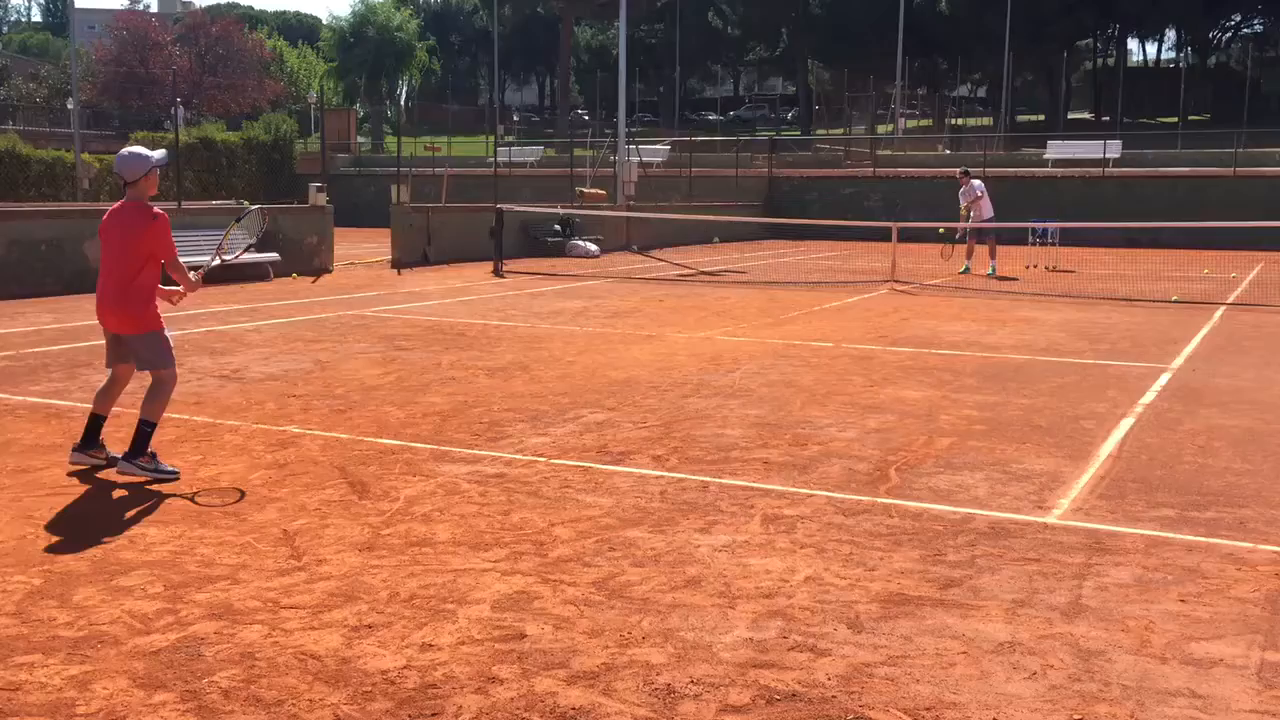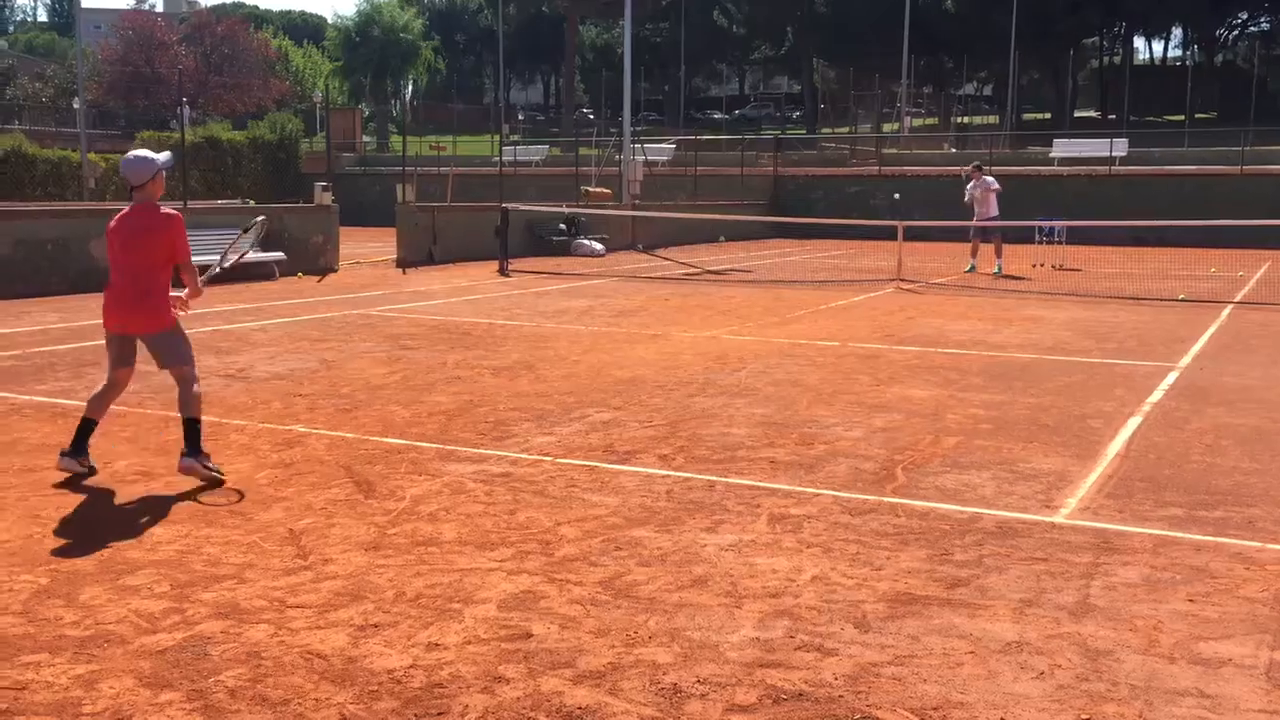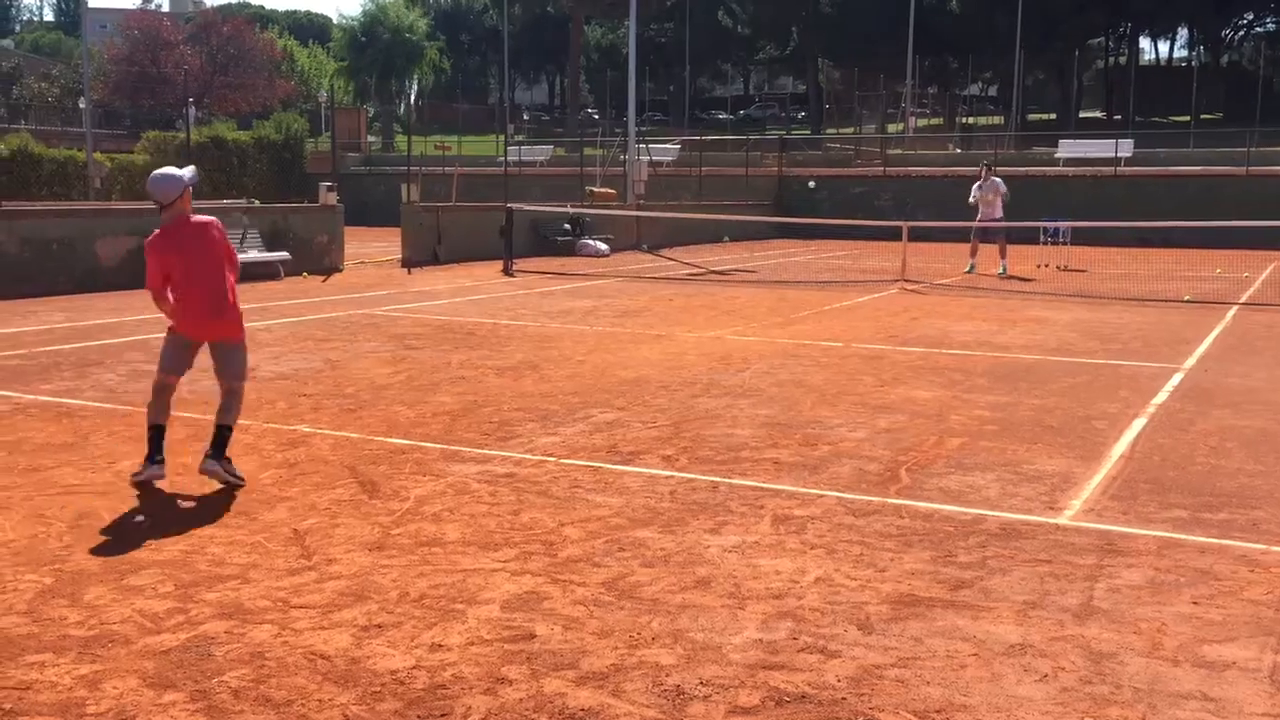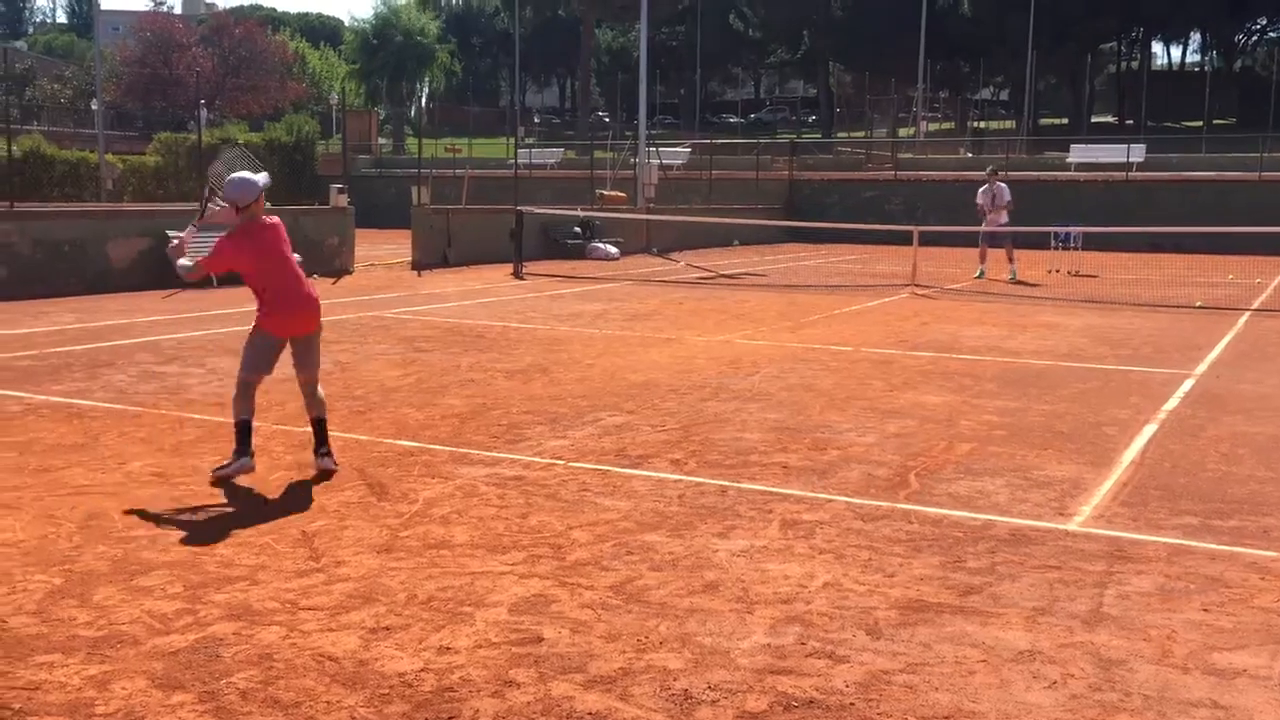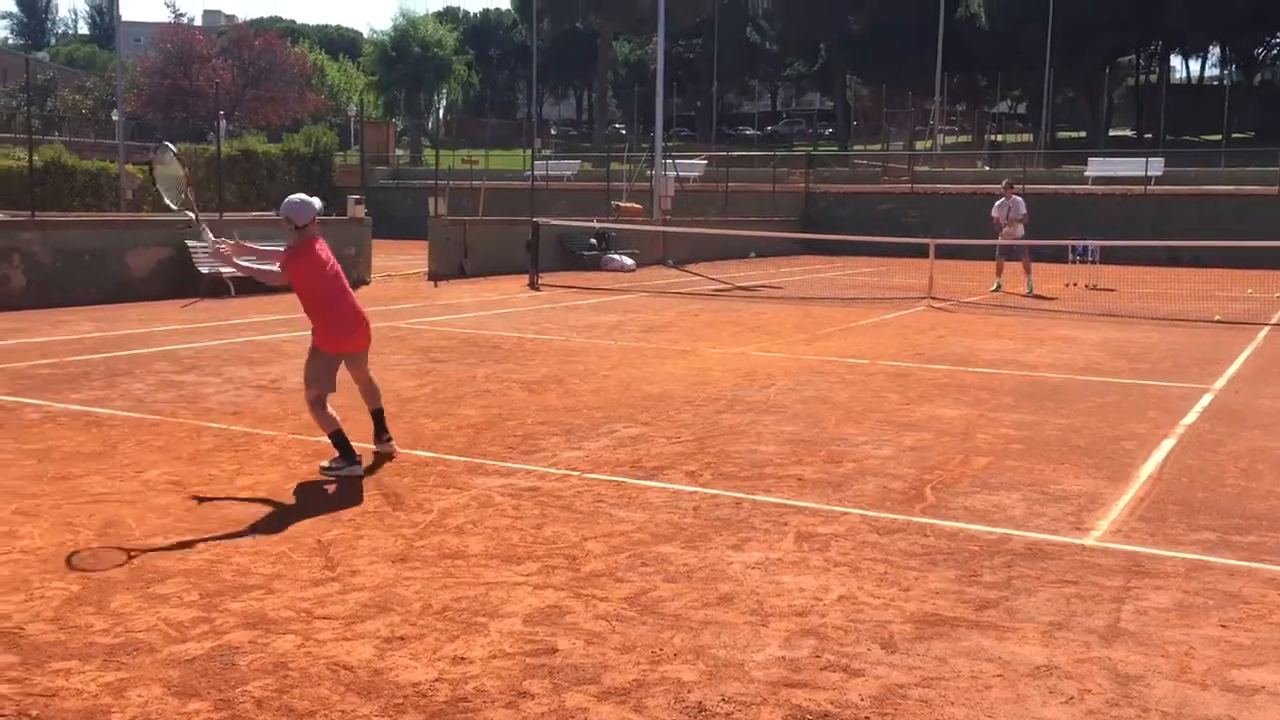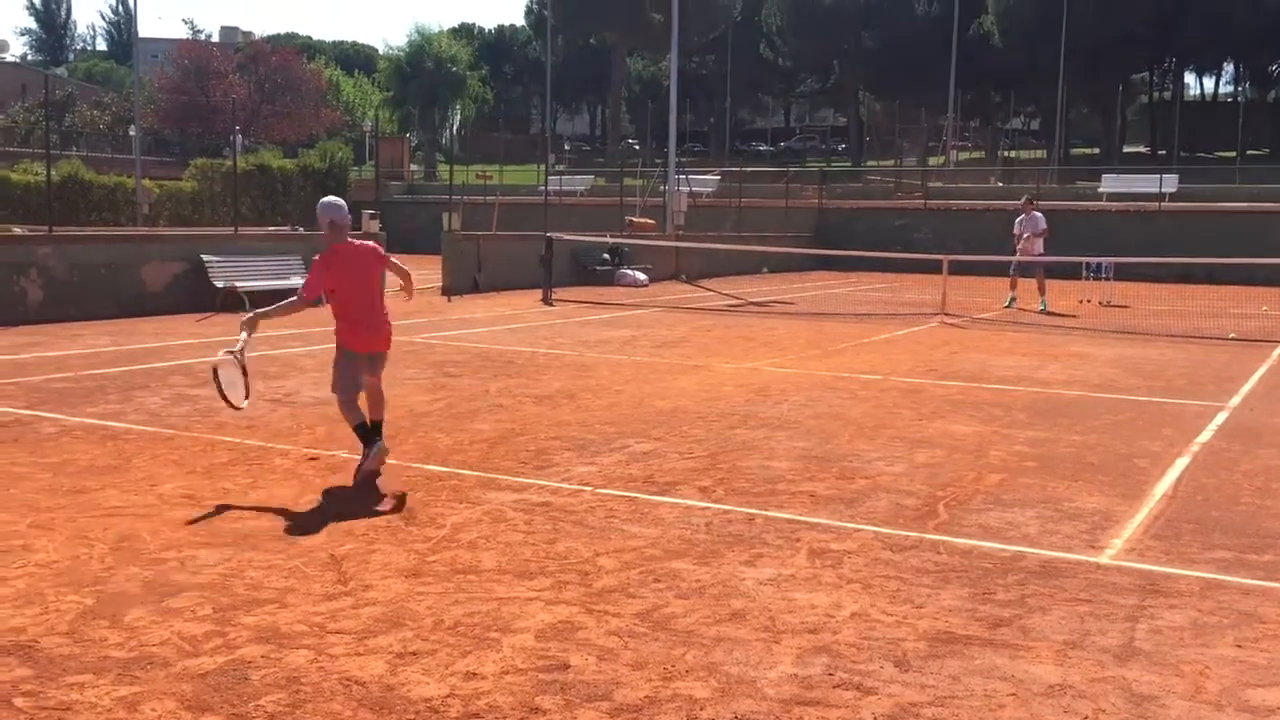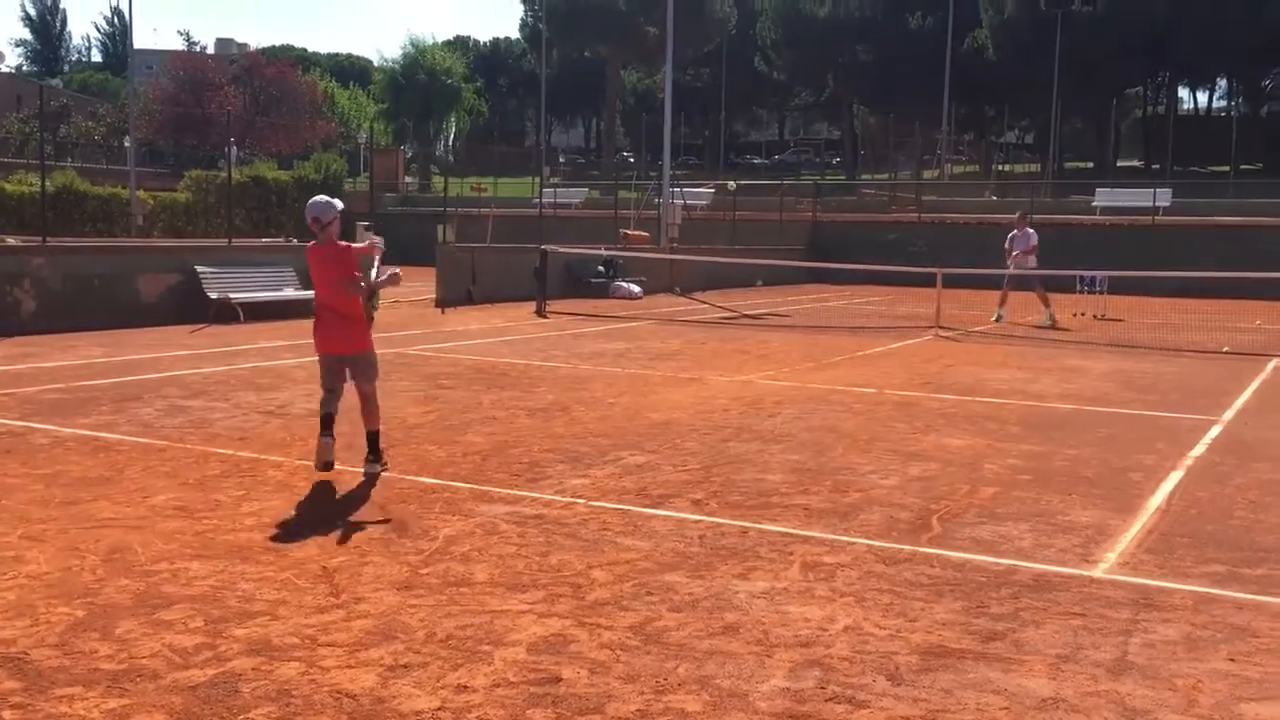
dt=0.3s
person 1, frame 1
left shoulder: (111, 216)
right shoulder: (155, 218)
right elbow: (173, 266)
left wrist: (160, 291)
right wrist: (190, 282)
left hip: (108, 308)
right hip: (137, 312)
left knee: (120, 375)
right knee: (165, 377)
left ankle: (88, 445)
right ankle: (136, 455)
person 1, frame 2
left shoulder: (117, 223)
right shoulder: (170, 220)
left elbow: (128, 273)
right elbow: (186, 269)
right wrist: (193, 290)
left hip: (116, 312)
right hip: (152, 314)
left knee: (115, 383)
right knee: (187, 378)
left ankle: (76, 450)
right ankle: (192, 452)
person 1, frame 3
left shoulder: (156, 243)
right shoulder: (211, 226)
left elbow: (158, 298)
right elbow: (233, 269)
left hip: (187, 321)
right hip: (226, 320)
left knee: (163, 386)
right knee: (233, 391)
left ankle: (154, 458)
right ankle: (217, 456)
person 1, frame 4
left shoulder: (230, 243)
right shoulder: (275, 226)
left elbow: (192, 273)
left wrist: (177, 256)
right wrist: (231, 219)
left hip: (274, 318)
right hip: (307, 310)
left knee: (246, 385)
right knee: (309, 383)
left ankle: (243, 452)
right ankle: (322, 449)
person 1, frame 5
left shoulder: (299, 253)
right shoulder: (316, 244)
left elbow: (277, 277)
left wrist: (231, 261)
right wrist: (243, 248)
left hip: (330, 336)
right hip: (358, 327)
left knee: (315, 399)
right knee: (362, 377)
left ankle: (348, 457)
right ankle: (383, 437)
person 1, frame 6
left shoulder: (324, 261)
right shoulder: (369, 249)
left elbow: (302, 303)
right elbow: (402, 272)
left wrist: (260, 316)
right wrist: (407, 287)
left hip: (353, 339)
right hip: (381, 333)
left knee: (346, 399)
right knee: (373, 383)
left ankle: (372, 445)
right ankle: (374, 441)
person 1, frame 7
left shoulder: (313, 251)
right shoulder: (343, 251)
right elbow: (356, 291)
left wrist: (368, 246)
right wrist: (384, 281)
left hip: (326, 336)
right hip: (354, 335)
left knee: (332, 391)
right knee: (367, 392)
left ankle: (327, 435)
right ankle: (374, 455)
